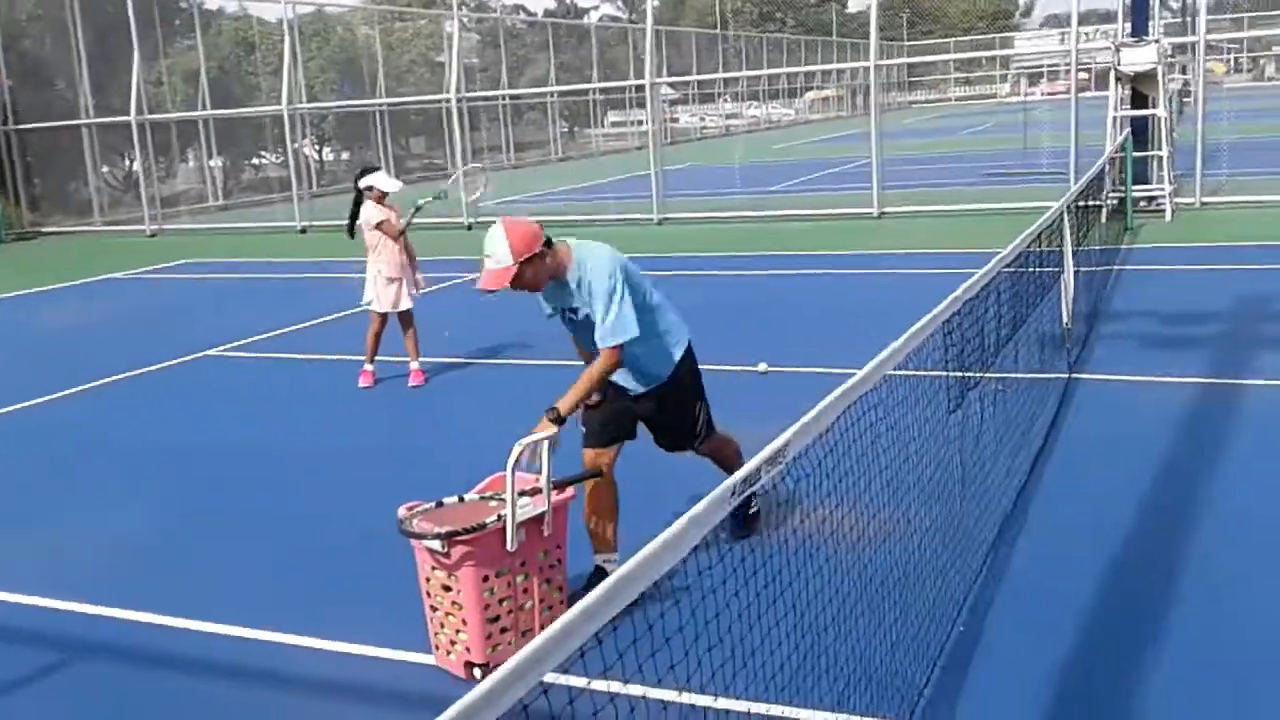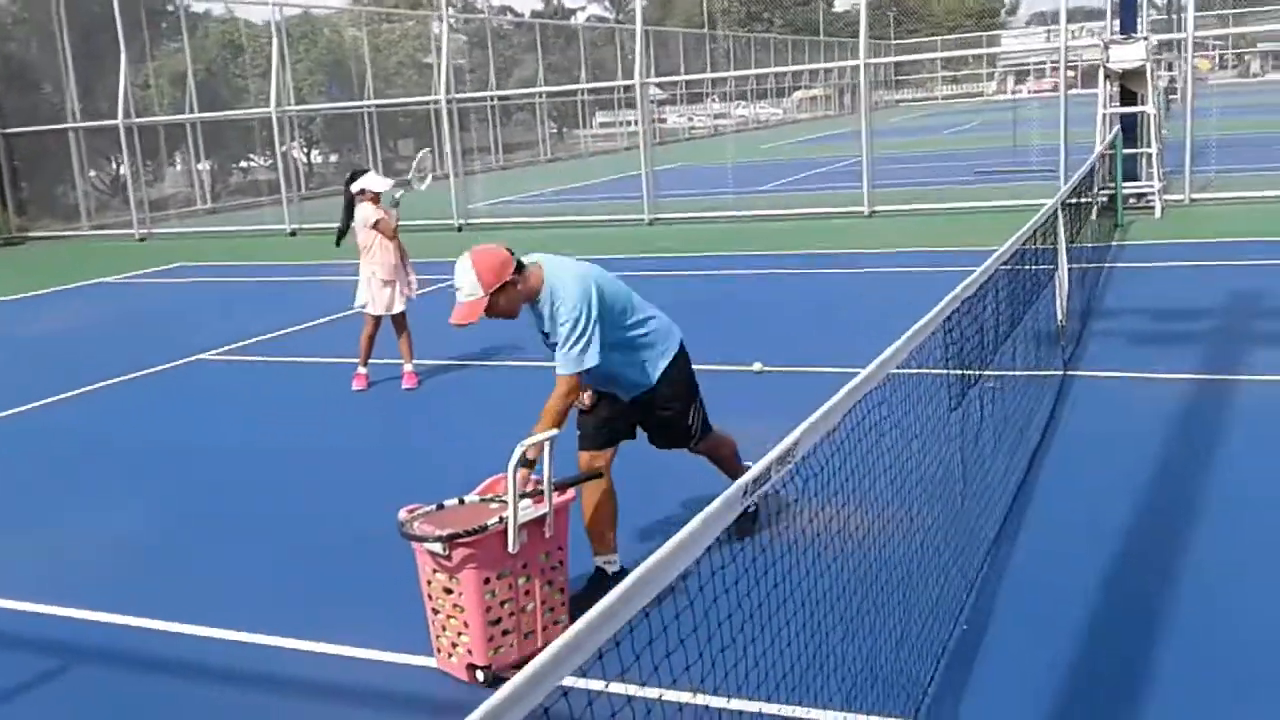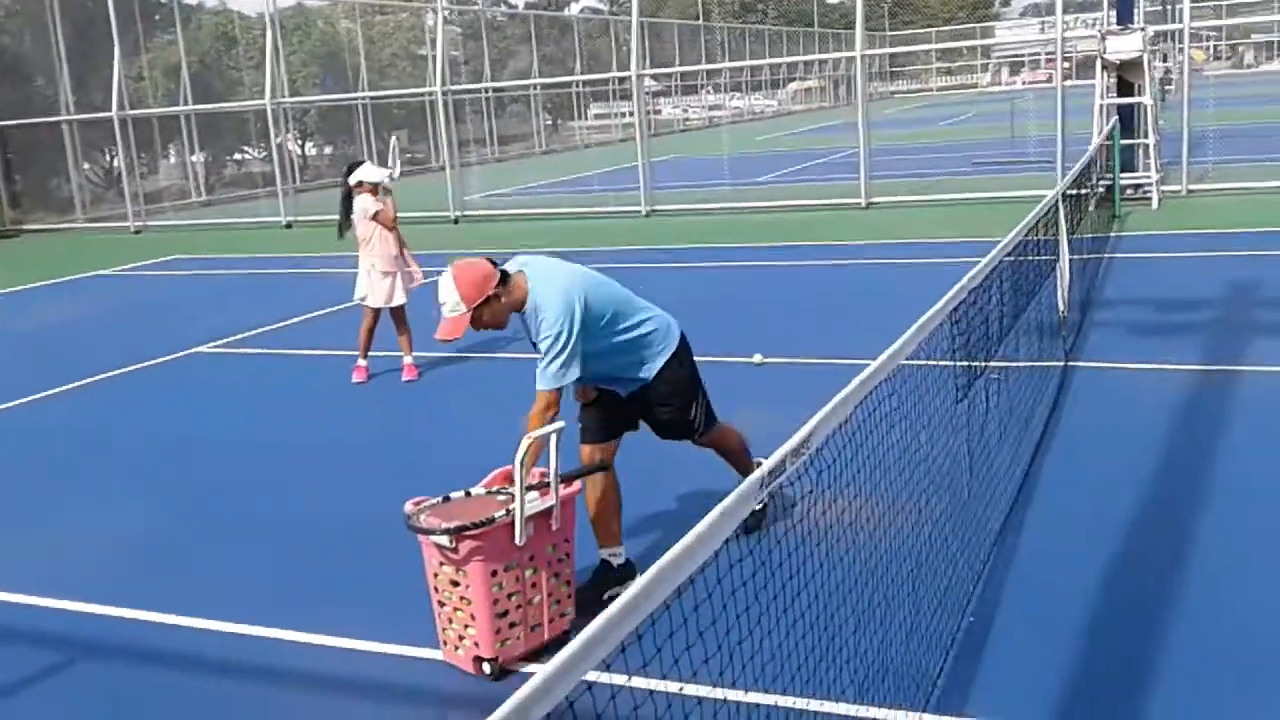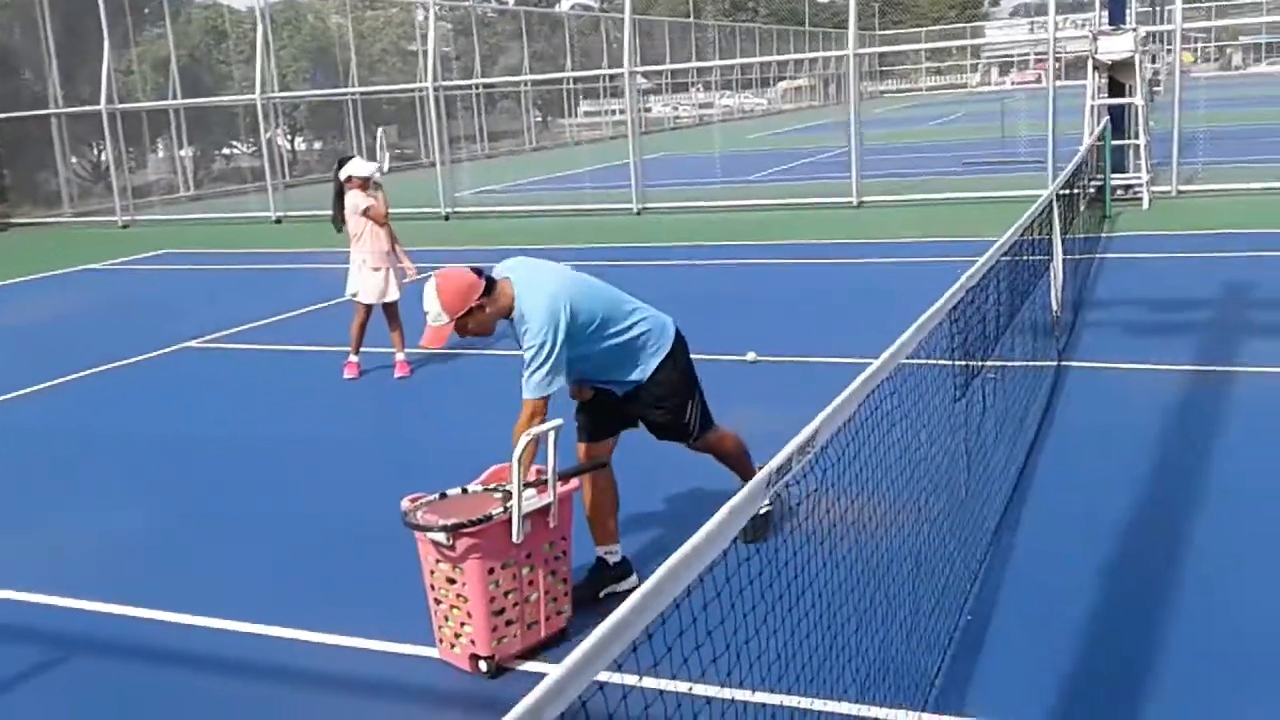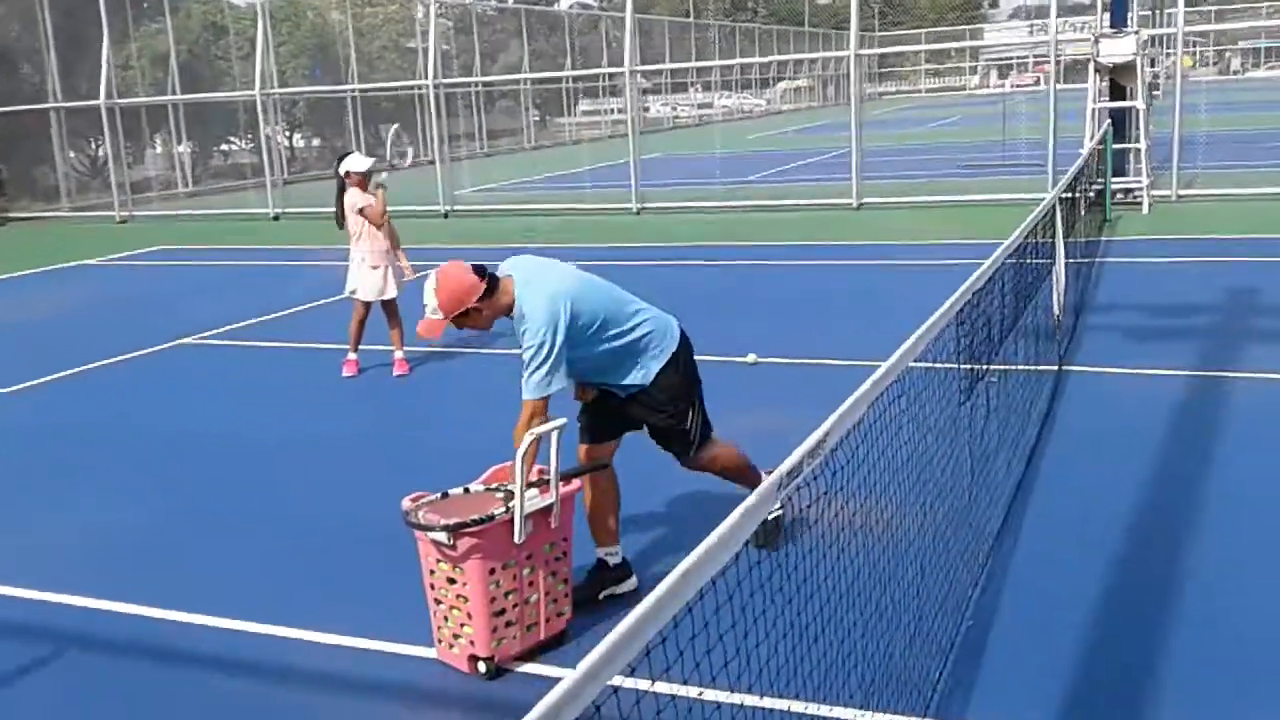
dt=0.1s
person 1, frame 1
left shoulder: (599, 270)
right shoulder: (543, 274)
left elbow: (611, 355)
left wrist: (556, 414)
right wrist: (588, 384)
left hip: (664, 366)
right hip: (612, 377)
left knee: (704, 443)
right knee: (594, 463)
left ankle: (748, 492)
right ankle: (608, 568)
person 1, frame 2
left shoulder: (572, 295)
right shoulder: (526, 272)
left elbow: (565, 390)
left wrist: (527, 461)
right wrist: (585, 384)
left hip: (658, 364)
right hip: (609, 374)
left knee: (702, 441)
right knee: (592, 464)
right ankle: (609, 570)
person 1, frame 3
left shoulder: (555, 305)
right shoulder: (516, 273)
left elbow: (546, 406)
right wrist: (582, 379)
left hip: (659, 360)
right hip: (609, 367)
left knee: (706, 434)
right knee: (593, 457)
right ankle: (615, 565)
person 1, frame 4
left shoulder: (540, 315)
right shoulder: (505, 273)
left elbow: (534, 414)
right wrist: (577, 376)
left hip: (654, 357)
right hip: (608, 365)
left knee: (702, 437)
right knee: (591, 456)
right ankle: (612, 564)
person 1, frame 5
left shoulder: (540, 315)
right shoulder: (510, 271)
left elbow: (534, 414)
right wrist: (581, 378)
left hip: (658, 361)
right hip: (612, 367)
left knee: (698, 454)
right knee: (592, 457)
right ankle: (613, 565)
person 2, frame 1
left shoulder: (390, 209)
right shoulder: (369, 210)
left elbow: (404, 241)
right elbow: (396, 234)
left wrist: (415, 270)
left hip: (401, 273)
right hip: (381, 275)
left knee: (408, 321)
right knee: (377, 324)
left ankle: (415, 367)
right ankle: (368, 368)
person 2, frame 2
left shoulder: (381, 210)
right shoulder: (365, 210)
left elbow: (397, 243)
right elbow: (391, 232)
left wrist: (410, 272)
right wrist: (393, 212)
left hip: (395, 275)
right hip: (374, 277)
left knee: (401, 324)
right knee: (371, 327)
left ankle: (408, 369)
right ankle: (361, 371)
person 2, frame 3
left shoulder: (379, 201)
right shoulder: (364, 202)
left elbow: (396, 235)
right elbow: (391, 223)
left wrist: (411, 263)
right wrist: (389, 198)
left hip: (394, 267)
right hip: (374, 269)
left knee: (400, 316)
right knee: (371, 319)
left ankle: (408, 361)
right ankle: (361, 363)
person 2, frame 4
left shoulder: (371, 197)
right shoulder: (354, 197)
left elbow: (389, 231)
right elbow: (383, 218)
left wrist: (404, 259)
right wrist: (379, 193)
left hip: (386, 263)
right hip: (366, 265)
left knee: (392, 312)
right knee: (362, 315)
left ankle: (400, 358)
right ankle: (353, 359)
person 2, frame 5
left shoulder: (372, 195)
right shoulder: (353, 195)
left elbow: (389, 228)
right elbow: (378, 219)
left wrist: (402, 258)
right wrist: (381, 193)
left hip: (385, 261)
right hip: (365, 263)
left knee: (392, 310)
right knee: (361, 312)
left ankle: (399, 356)
right ankle: (352, 357)
